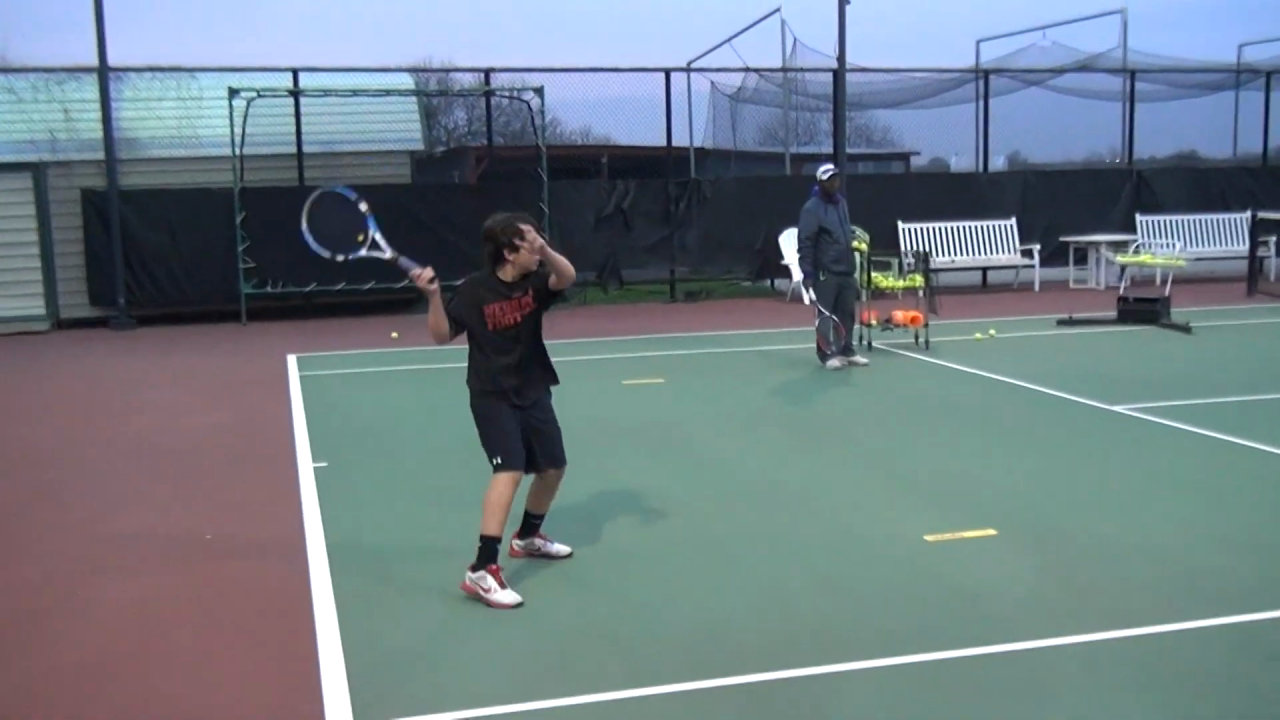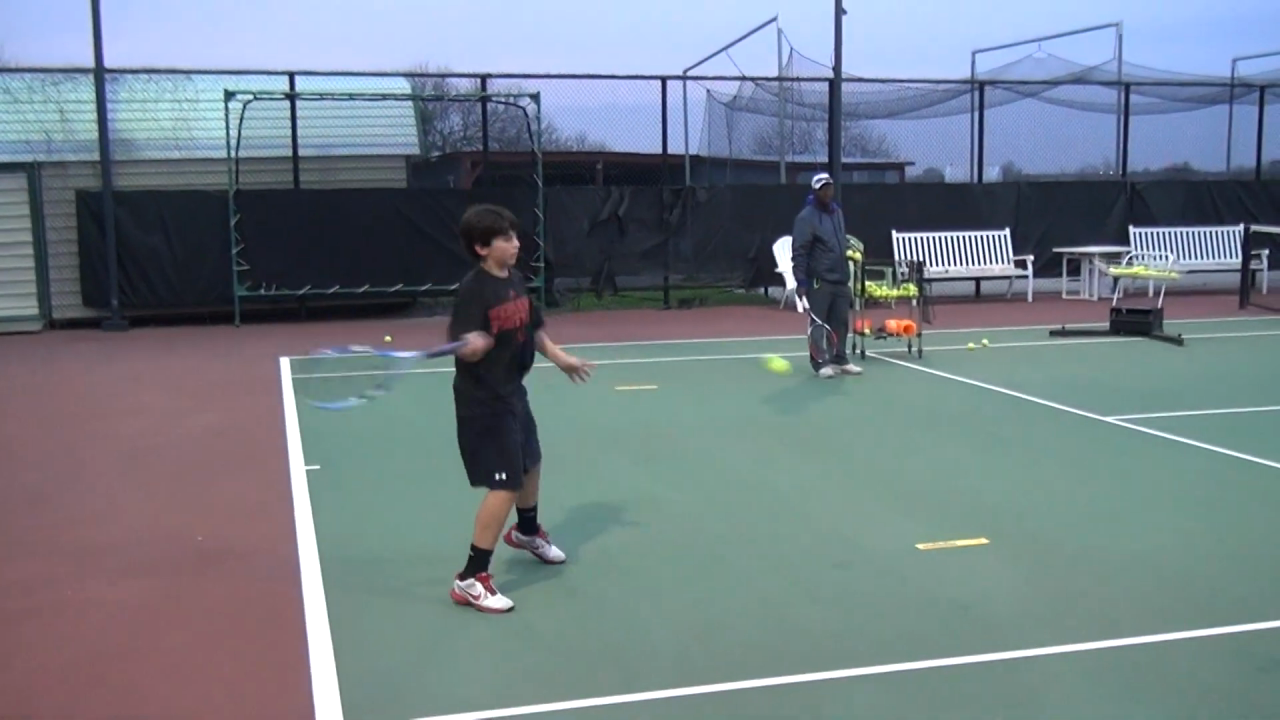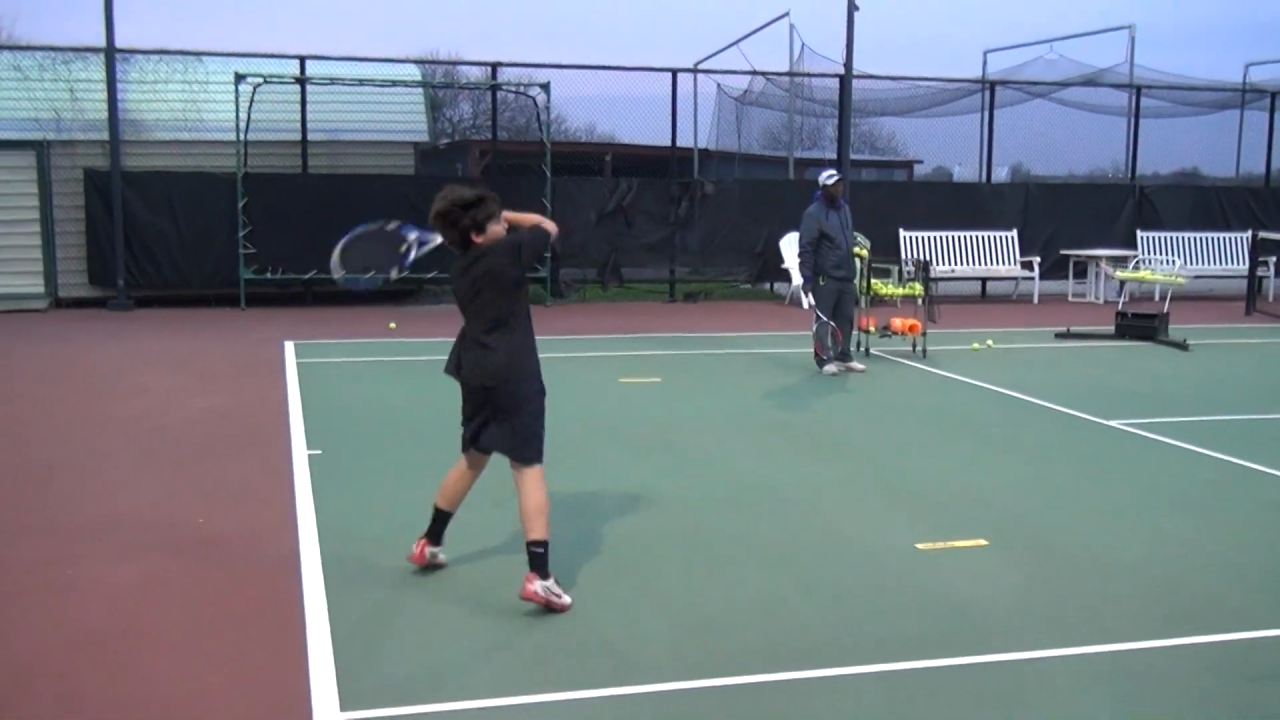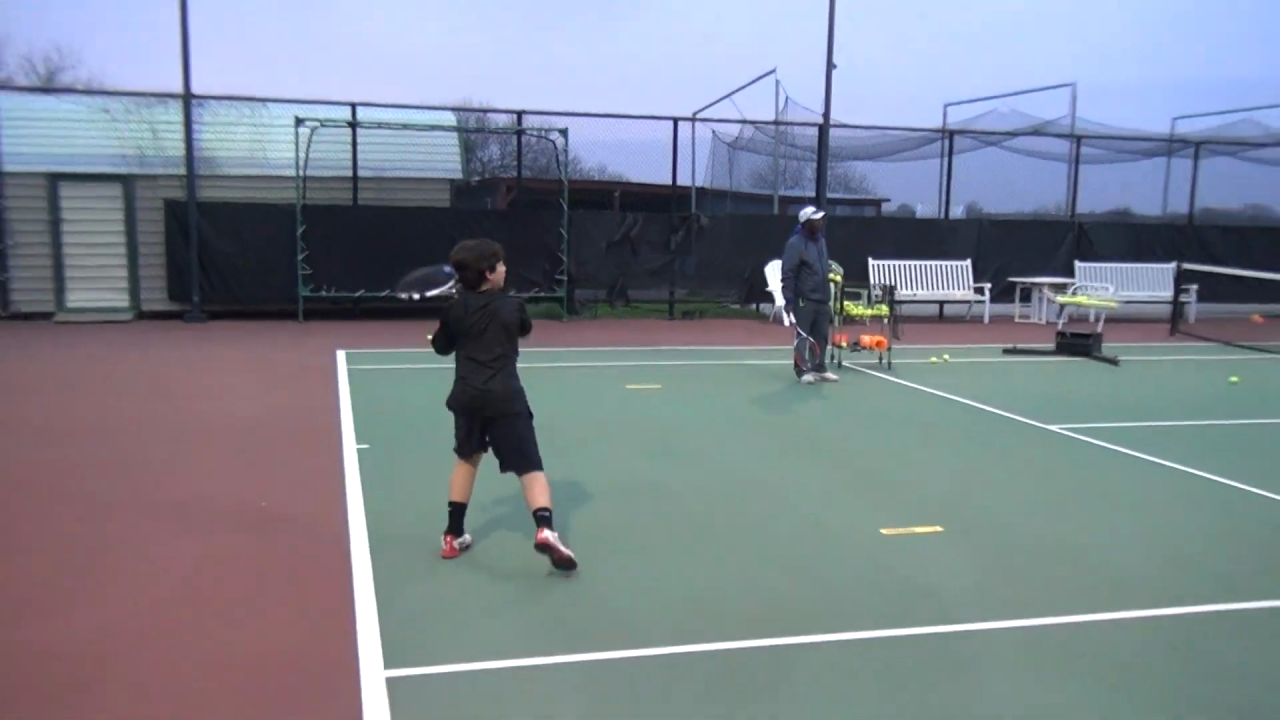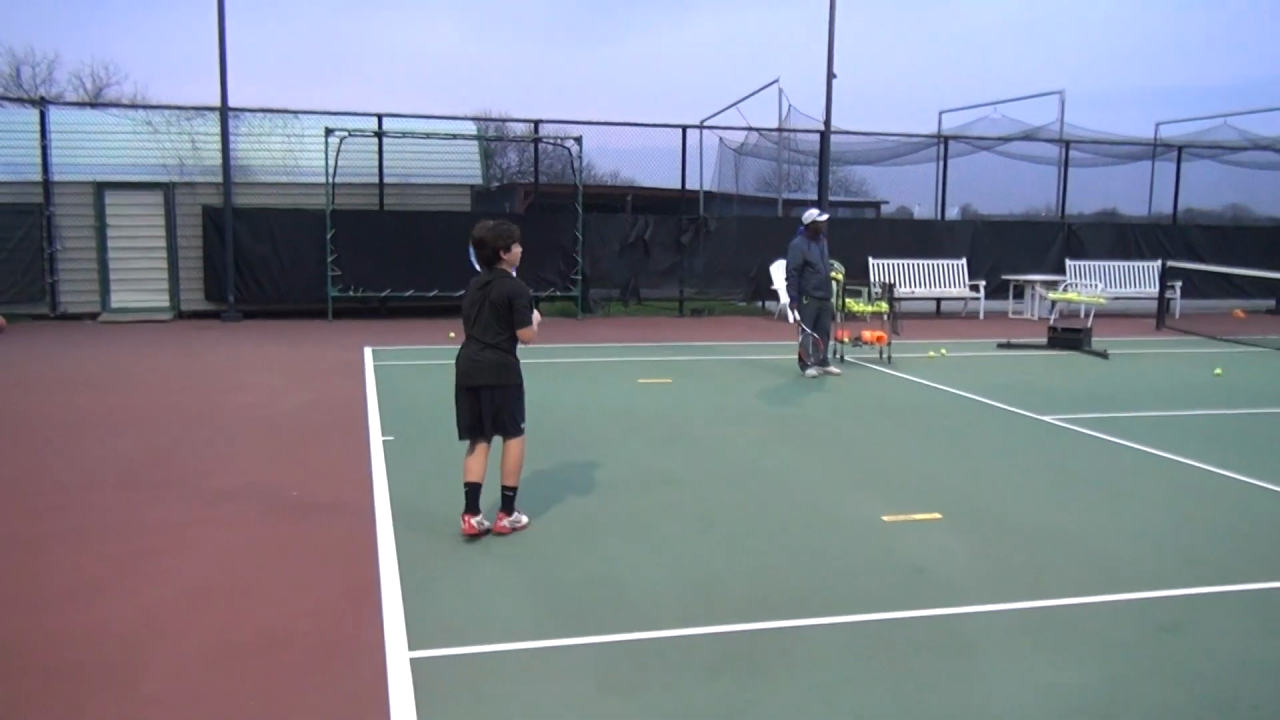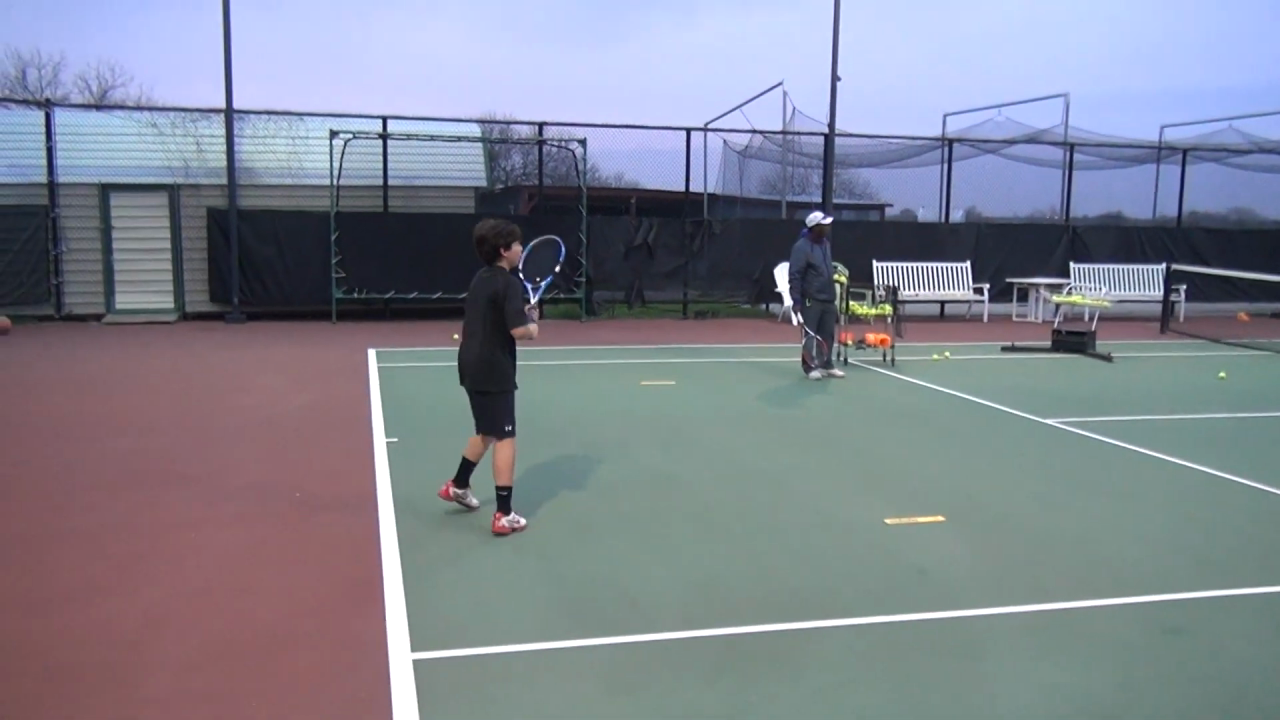
dt=0.3s
person 1, frame 1
left shoulder: (536, 281)
right shoulder: (475, 289)
left elbow: (568, 277)
right elbow: (442, 334)
left wrist: (545, 249)
right wrist: (434, 295)
left hip: (532, 392)
right hip: (491, 395)
left knee: (553, 467)
right knee: (509, 470)
left ankle: (528, 536)
person 1, frame 2
left shoulder: (515, 282)
right shoulder: (473, 289)
left elbow: (533, 330)
right elbow: (466, 349)
left wrist: (560, 359)
right wrist: (471, 345)
left hip: (512, 391)
right hip: (482, 398)
left knee: (530, 464)
right knee: (506, 483)
left ankle: (526, 531)
person 1, frame 3
left shoulder: (461, 264)
right shoulder: (511, 248)
right elbow: (549, 229)
right wrist: (508, 217)
left hip: (475, 371)
right hip: (515, 373)
left knee: (474, 456)
right knee: (529, 467)
person 1, frame 4
left shoulder: (455, 308)
right shoulder: (513, 307)
left elbow: (441, 348)
left hip: (466, 396)
right hip: (504, 396)
left knee: (466, 459)
right knee: (530, 468)
left ankle: (453, 536)
right ankle: (546, 529)
person 1, frame 5
left shoulder: (474, 285)
right shoulder: (515, 287)
right elbow: (526, 336)
right wrist: (535, 318)
left hip: (469, 369)
right hip: (500, 371)
left knee: (478, 441)
right knee: (513, 436)
left ankle: (472, 516)
right ankle: (506, 514)
person 1, frame 6
left shoulder: (479, 279)
right shoulder: (509, 283)
right elbow: (518, 330)
left wrist: (522, 314)
right wrist: (532, 327)
left hip: (471, 363)
right hip: (494, 368)
left knee: (487, 429)
right knee: (504, 436)
left ankle: (457, 485)
right ankle: (504, 514)
person 2, frame 1
left shoulder: (842, 203)
right shoulder: (812, 208)
right elbow: (805, 243)
left wrist: (855, 241)
right wrist: (808, 273)
left hip: (847, 271)
right hip: (825, 273)
left knee: (847, 313)
left ankle: (847, 351)
right ankle: (827, 354)
person 2, frame 2
left shoulder: (837, 212)
right shoulder: (806, 217)
right elbow: (799, 252)
right wrist: (801, 281)
left hip: (841, 279)
right hip: (819, 281)
left knee: (841, 322)
left ankle: (839, 360)
right ankle: (820, 363)
person 2, frame 3
left shoulder: (845, 209)
right shoulder: (814, 213)
right elbow: (806, 248)
right wrist: (807, 278)
left hip: (847, 276)
right hip: (825, 278)
left knee: (846, 319)
left ankle: (843, 357)
right ankle: (824, 360)
person 2, frame 4
left shoulder: (821, 240)
right shoulder: (795, 244)
right elbow: (788, 274)
right wrist: (789, 299)
left hip: (822, 299)
right hip: (804, 300)
left knee: (821, 336)
left ankle: (819, 368)
right ankle: (802, 371)
person 2, frame 5
left shoulder: (822, 241)
right shoulder: (798, 245)
right elbow: (792, 273)
left wrist: (832, 273)
right wrist: (793, 297)
left hip: (825, 296)
right hip: (807, 297)
left knee: (823, 332)
left ankle: (822, 363)
right ankle: (806, 365)
person 2, frame 6
left shoulder: (825, 243)
right shoulder: (801, 247)
right elbow: (795, 276)
left wrist: (835, 276)
right wrist: (796, 300)
left hip: (828, 298)
right hip: (810, 300)
left knee: (827, 334)
left ankle: (826, 365)
right ankle: (810, 367)
